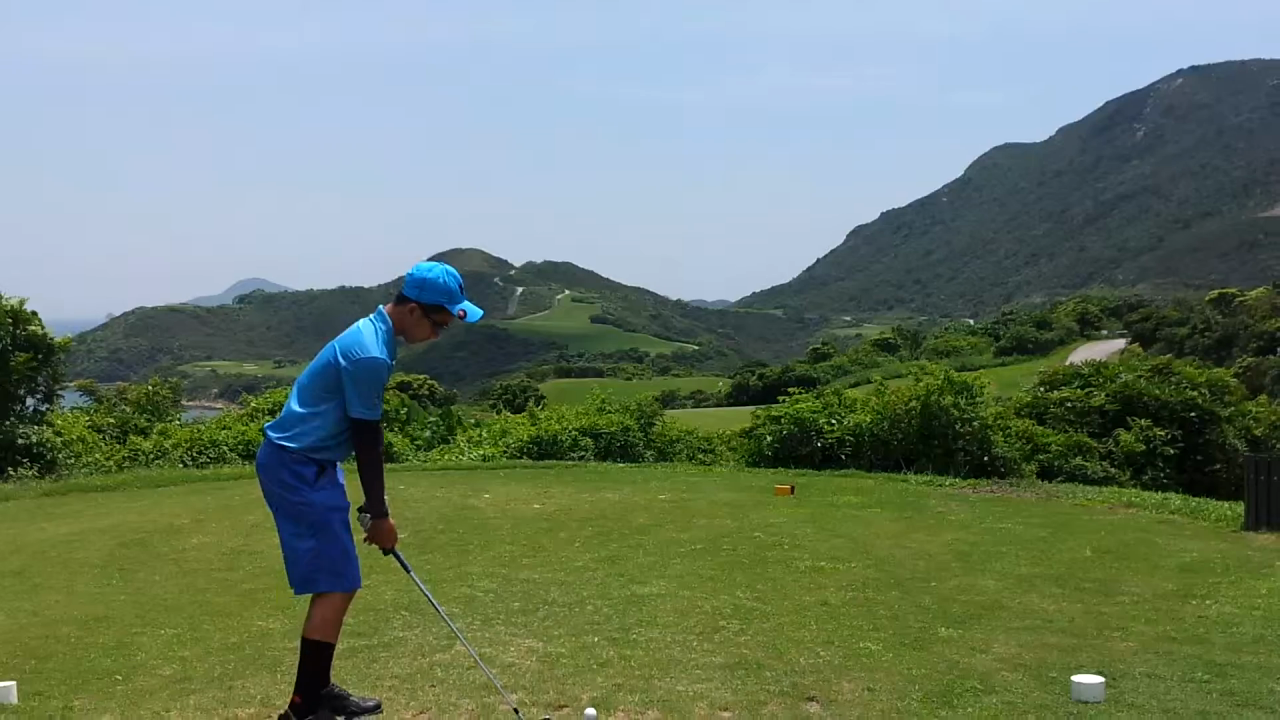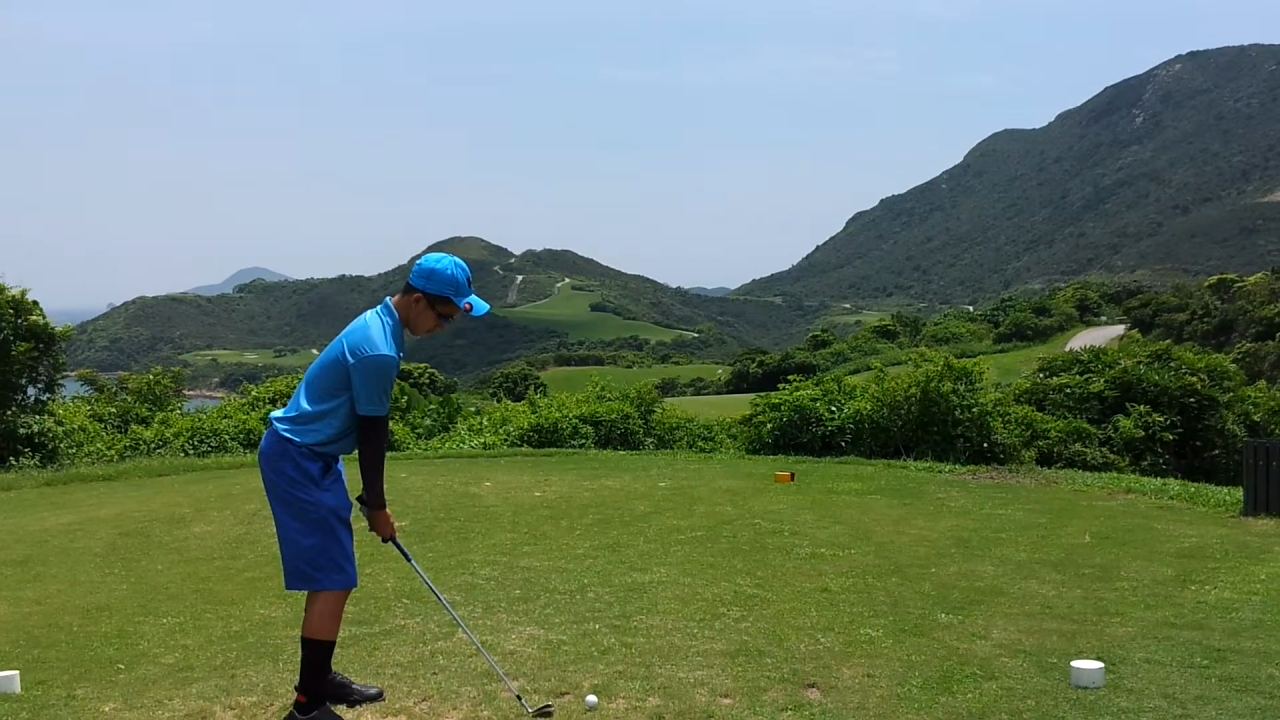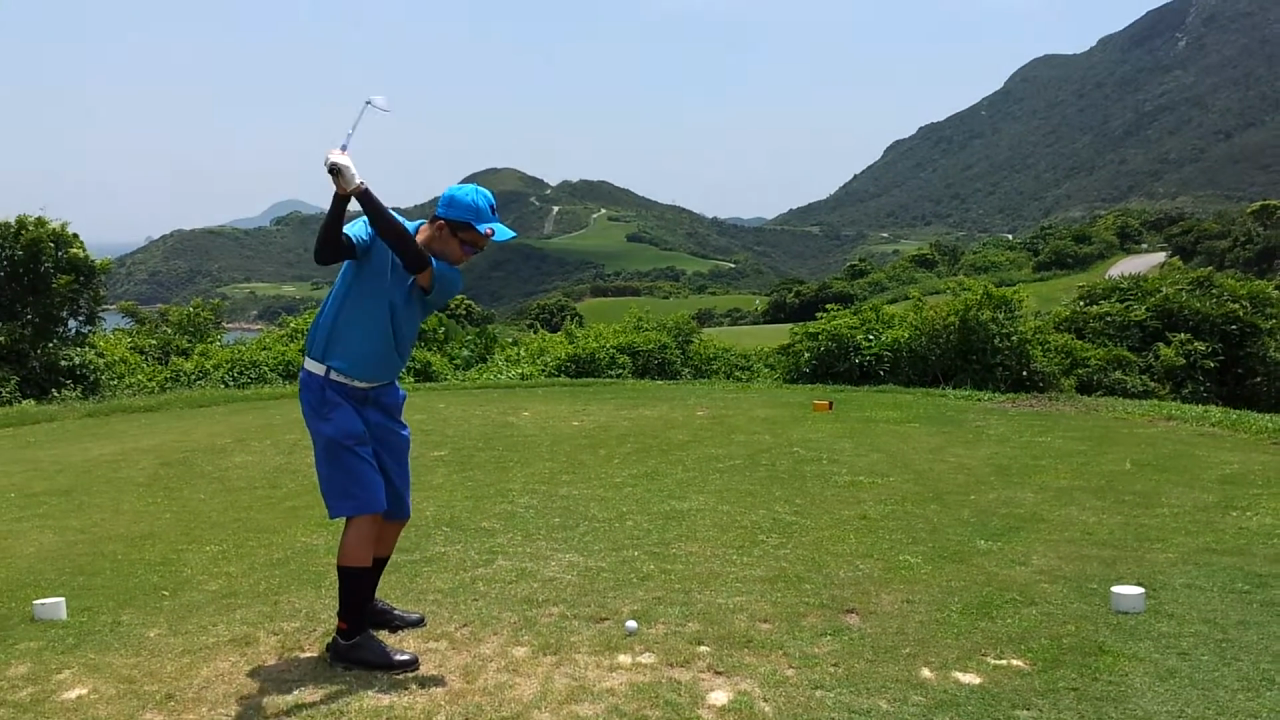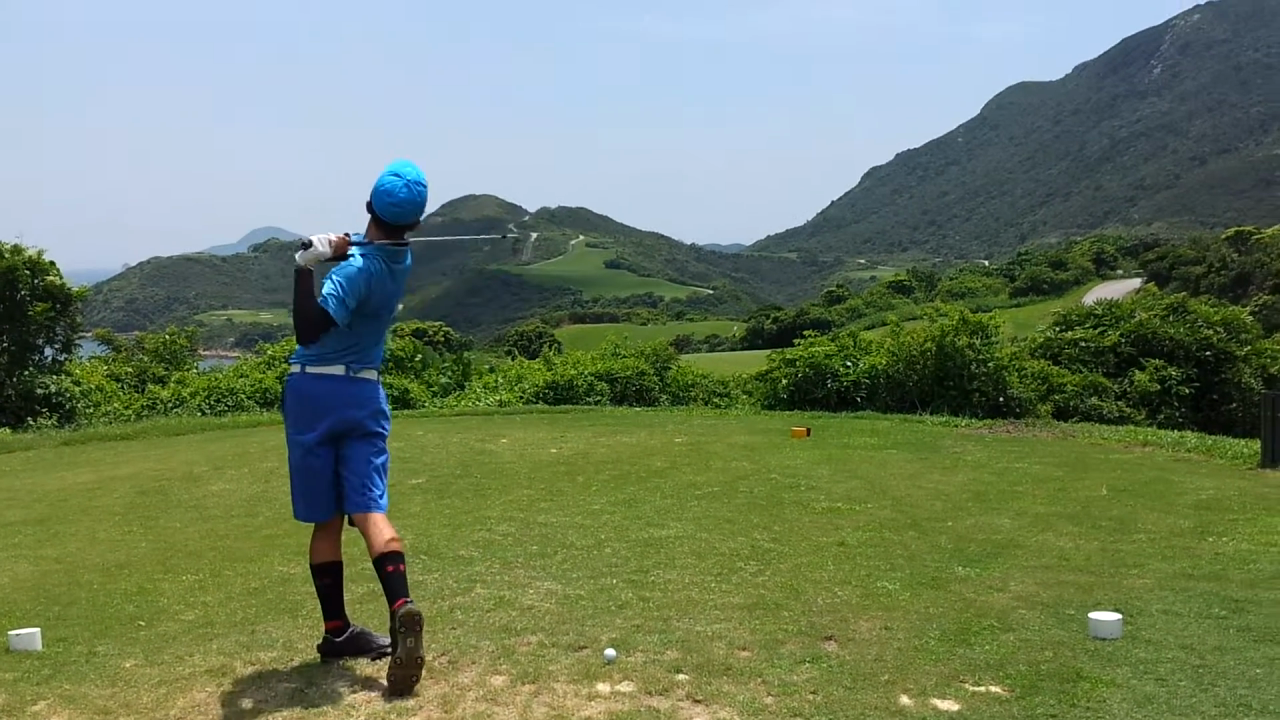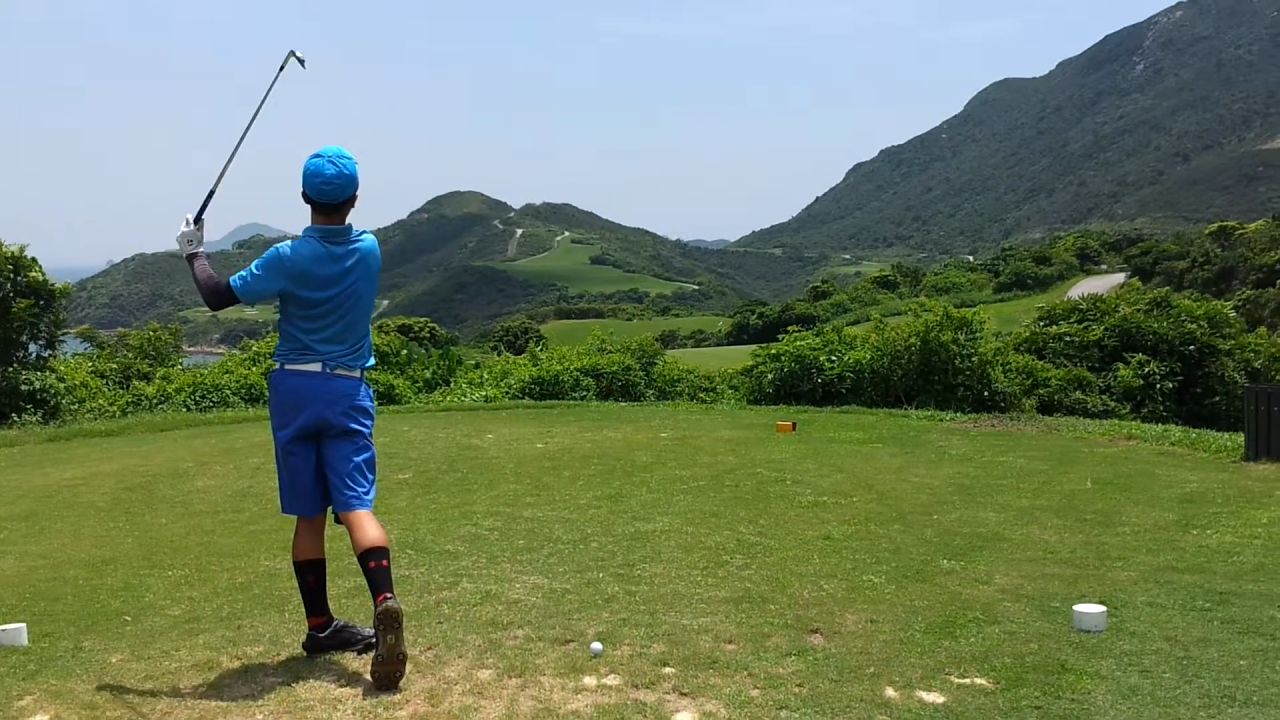
dt=1s
person 1, frame 1
left shoulder: (372, 333)
right shoulder: (369, 353)
left elbow: (367, 433)
right elbow: (366, 440)
left wrist: (375, 505)
right wrist: (380, 514)
left hip: (310, 460)
right hip: (295, 464)
left knee: (335, 580)
right knee: (335, 584)
person 1, frame 2
left shoulder: (381, 324)
right shoulder: (378, 350)
left elbow: (375, 427)
right elbow: (370, 434)
left wrist: (373, 497)
right wrist: (377, 506)
left hip: (308, 453)
right hip: (298, 458)
left knee: (329, 575)
right knee: (333, 579)
left ankle: (320, 677)
person 1, frame 3
left shoulder: (446, 279)
right shoulder: (376, 226)
left elbow: (411, 255)
right elbow: (325, 253)
left wrist: (358, 189)
right wrist: (342, 198)
left hip: (380, 396)
right hip: (331, 389)
left knee: (393, 512)
right knee: (366, 508)
left ankle: (364, 602)
right ankle: (350, 634)
person 1, frame 4
left shoulder: (359, 269)
right shoulder: (398, 256)
left elbow: (308, 331)
right elbow: (356, 247)
left wrist: (309, 262)
right wrist: (330, 251)
left hip: (312, 393)
right hip: (362, 394)
left knee: (326, 518)
right knee: (370, 510)
left ankle: (336, 630)
right ankle: (401, 609)
person 1, frame 5
left shoulder: (288, 257)
right shoulder: (369, 249)
left elbow: (216, 297)
left wrist: (193, 252)
right wrist: (268, 283)
left hip: (295, 389)
right hip: (348, 390)
left knee: (308, 513)
right knee: (356, 505)
left ankle: (319, 626)
right ankle: (385, 601)
